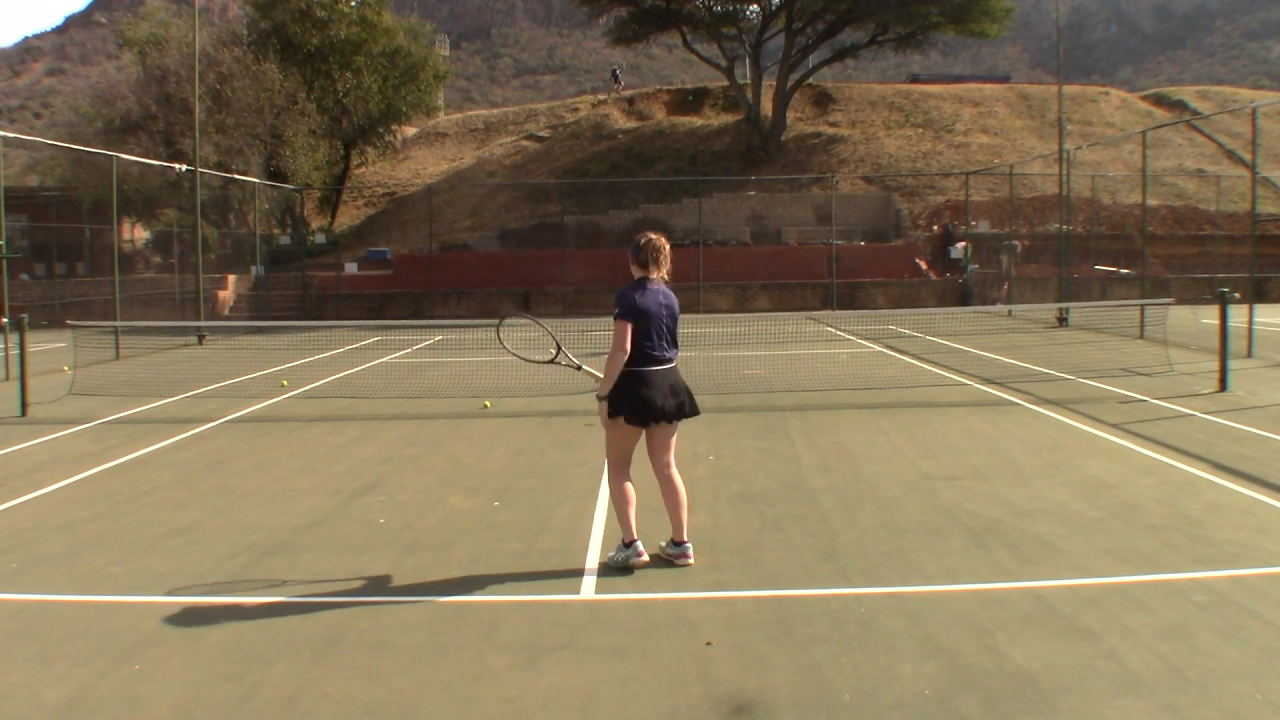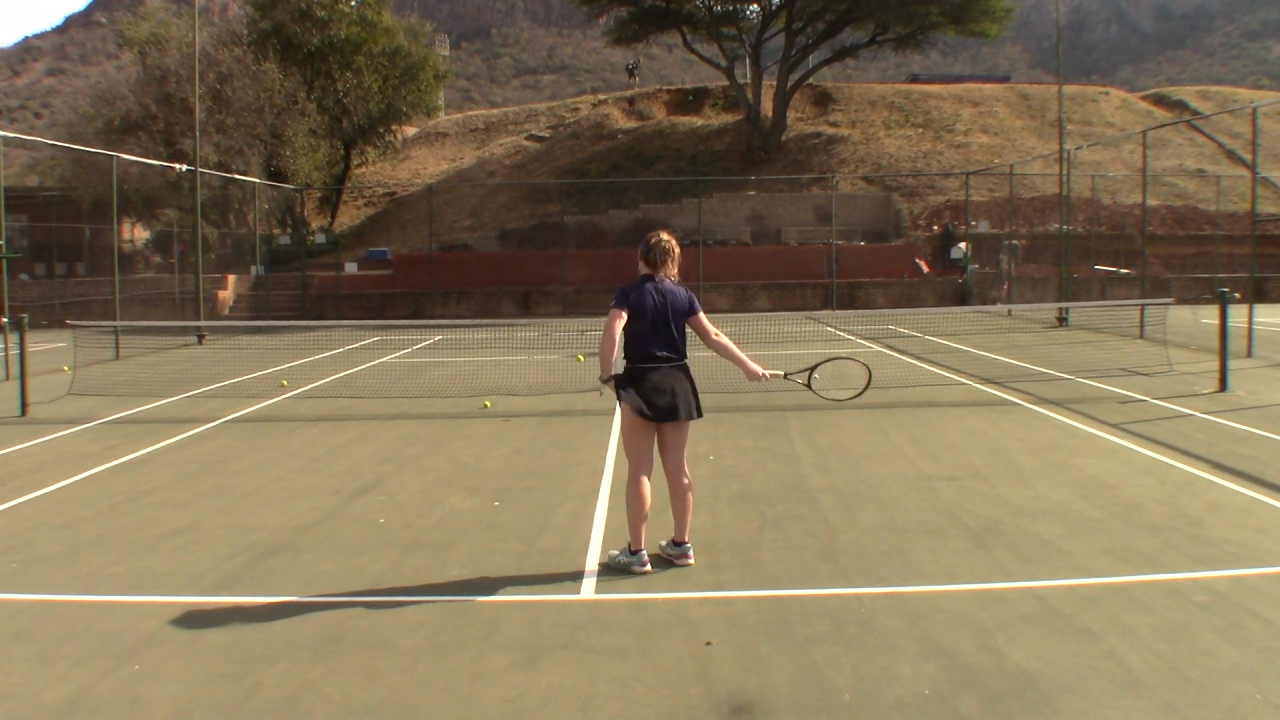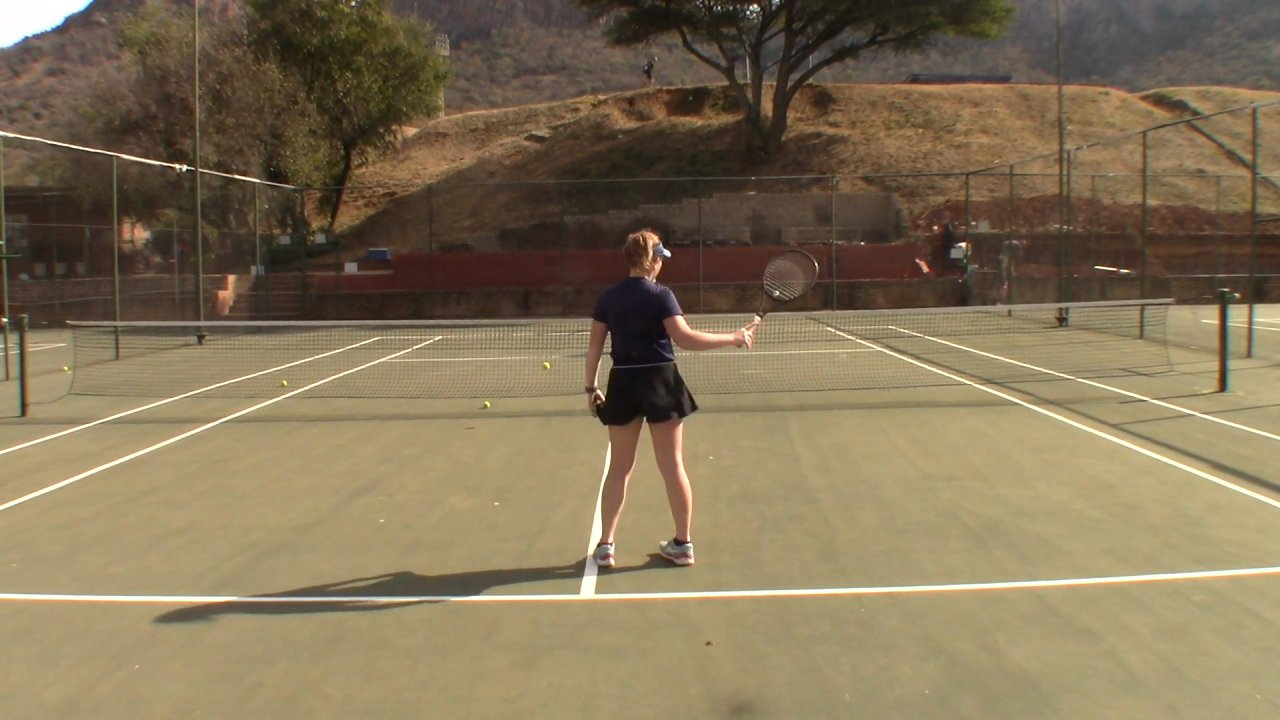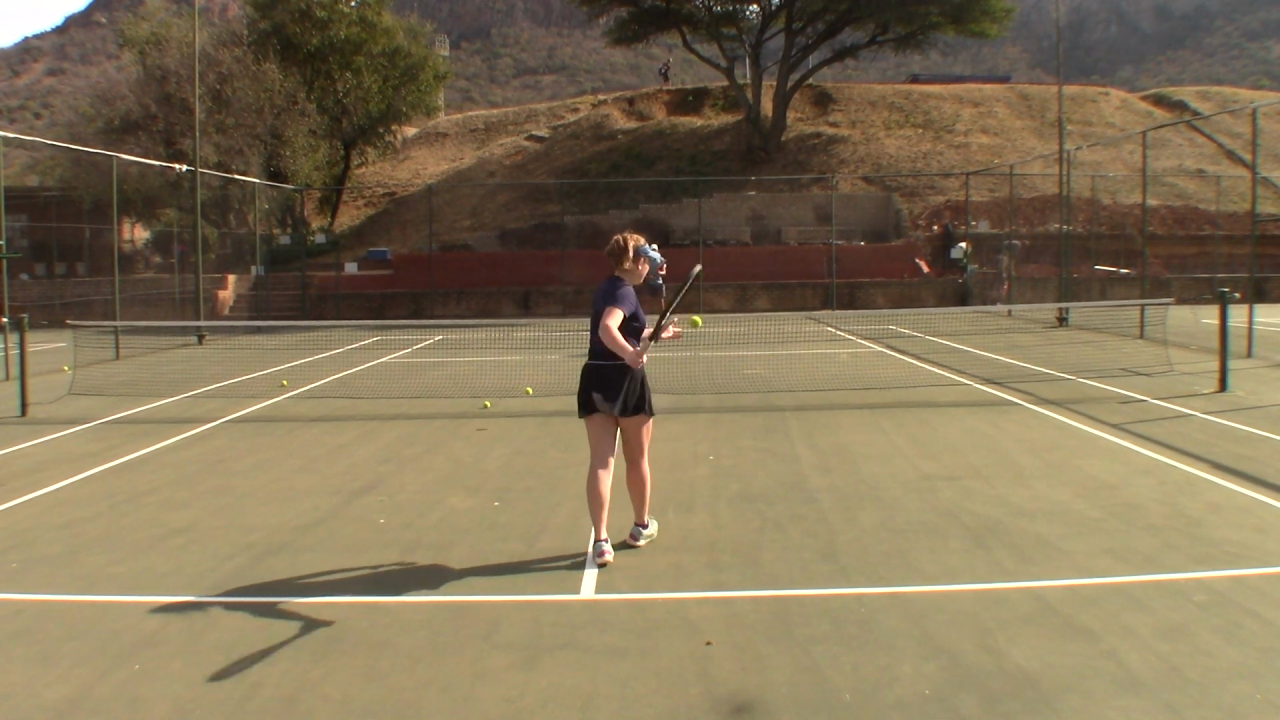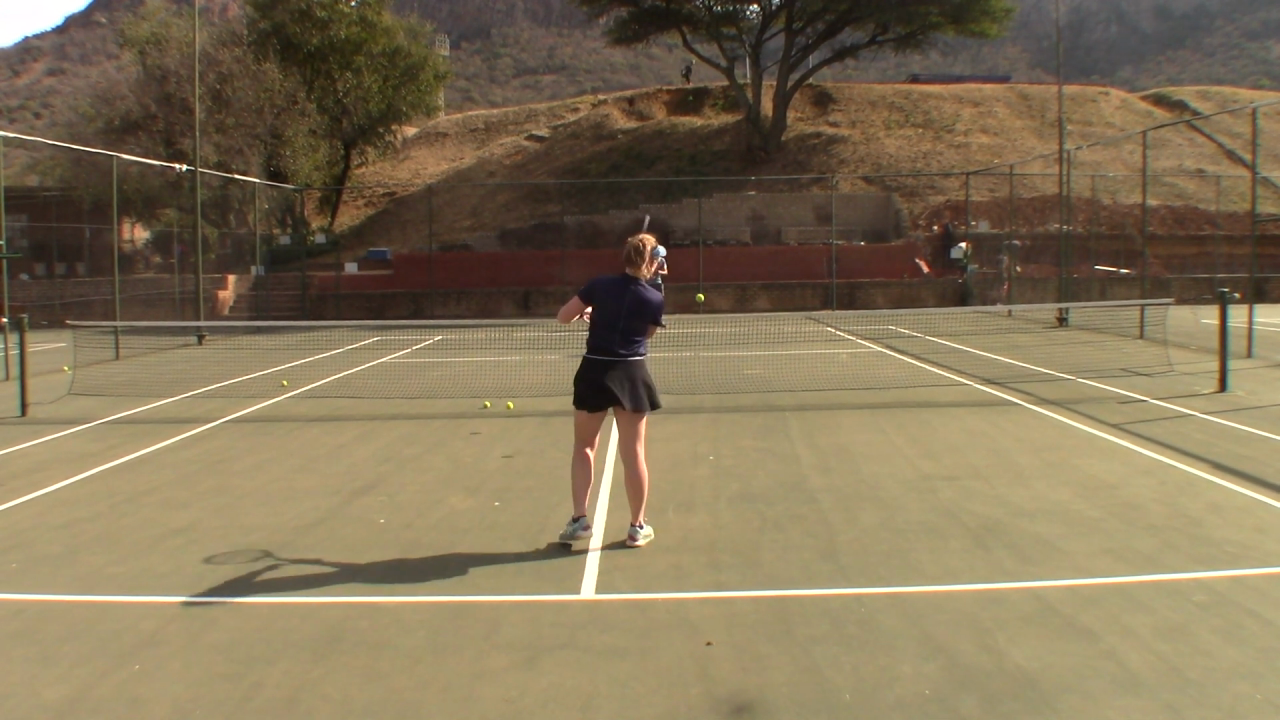
dt=0.5s
person 1, frame 1
left shoulder: (628, 296)
right shoulder: (669, 296)
left elbow: (621, 350)
left wrist: (604, 394)
left hip: (637, 387)
right hip: (669, 382)
left knee: (617, 468)
right knee: (666, 468)
left ankle: (631, 545)
right ankle: (680, 544)
person 1, frame 2
left shoulder: (629, 294)
right shoulder: (682, 295)
left elbow: (611, 335)
right elbow: (711, 337)
left wrist: (606, 376)
right wrist: (747, 365)
left hip: (640, 385)
right hip: (676, 384)
left knee: (639, 471)
right knee: (677, 468)
left ankle: (637, 552)
right ankle: (681, 544)
person 1, frame 3
left shoulder: (608, 297)
right shoulder: (660, 295)
left elbow: (594, 346)
right elbow: (684, 338)
left wrist: (591, 387)
right wrist: (733, 338)
left hip: (623, 384)
right hip: (662, 382)
left knee: (619, 469)
right knee: (673, 466)
left ankle: (605, 545)
right ankle: (683, 543)
person 1, frame 4
left shoulder: (606, 289)
right shoulder: (625, 292)
right elbow: (607, 329)
left wrist: (659, 333)
right wrist: (631, 354)
left hip: (595, 379)
right hip: (625, 380)
left knee: (601, 462)
right knee: (637, 459)
left ankle: (601, 541)
right ankle: (641, 525)
person 1, frame 5
left shoulder: (600, 285)
right shoulder: (654, 300)
left elbow: (563, 316)
left hip: (593, 372)
right hip: (631, 375)
left knee: (583, 448)
right knee: (634, 454)
left ankle: (580, 518)
right ankle: (637, 527)
